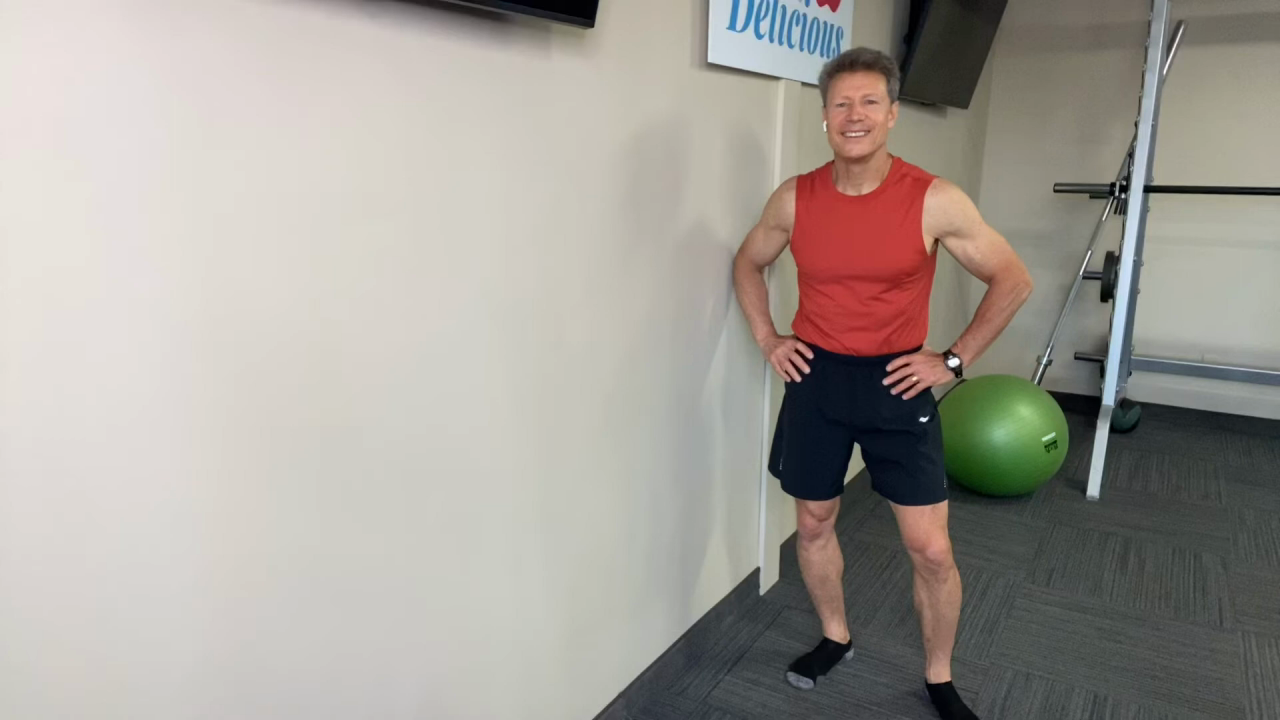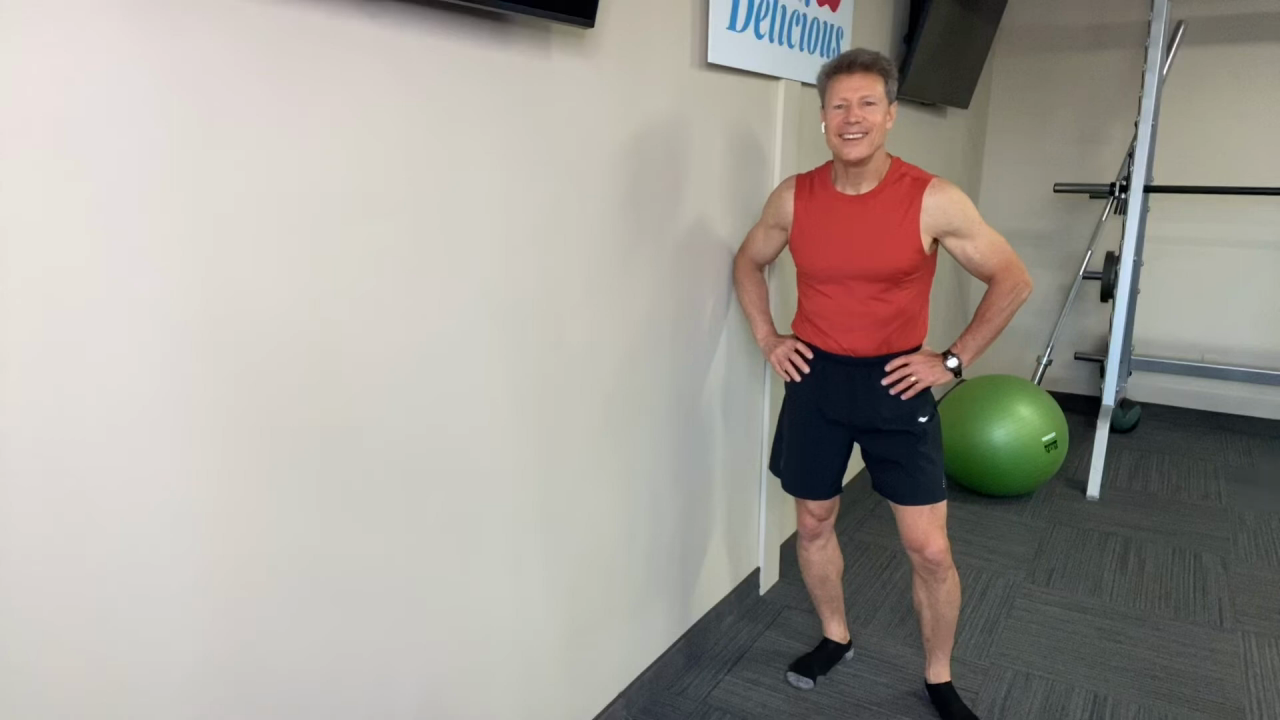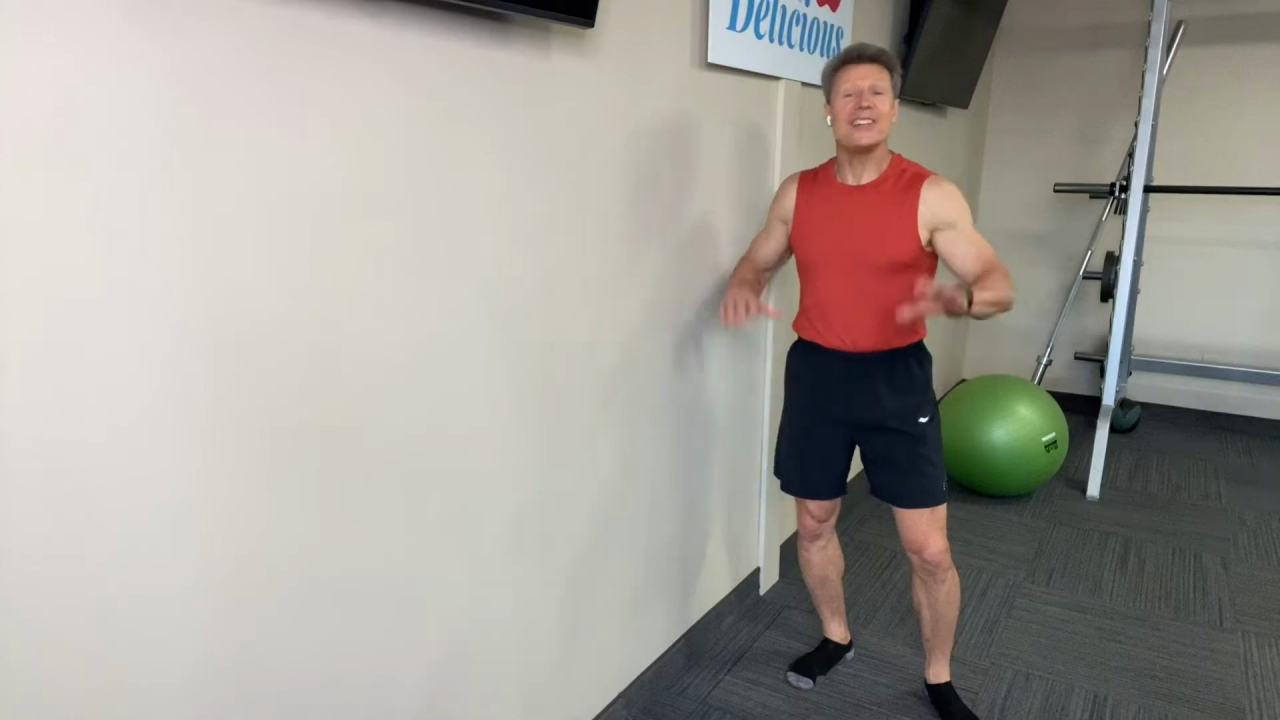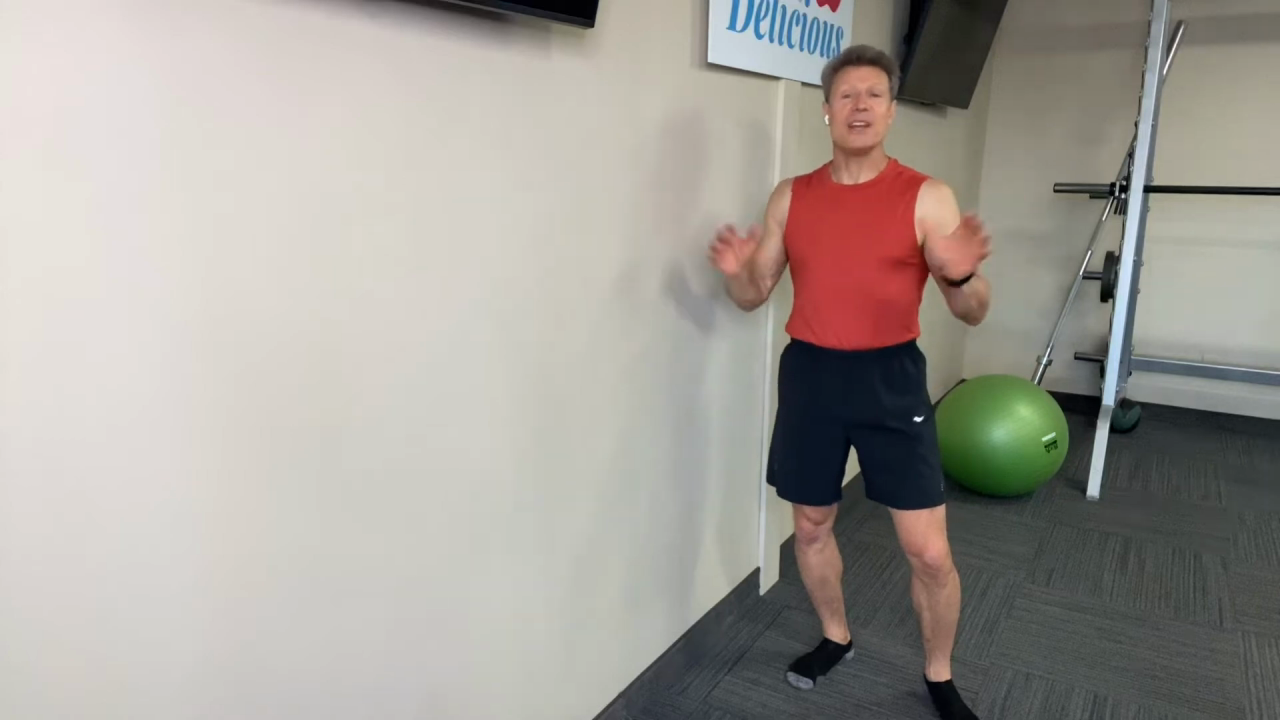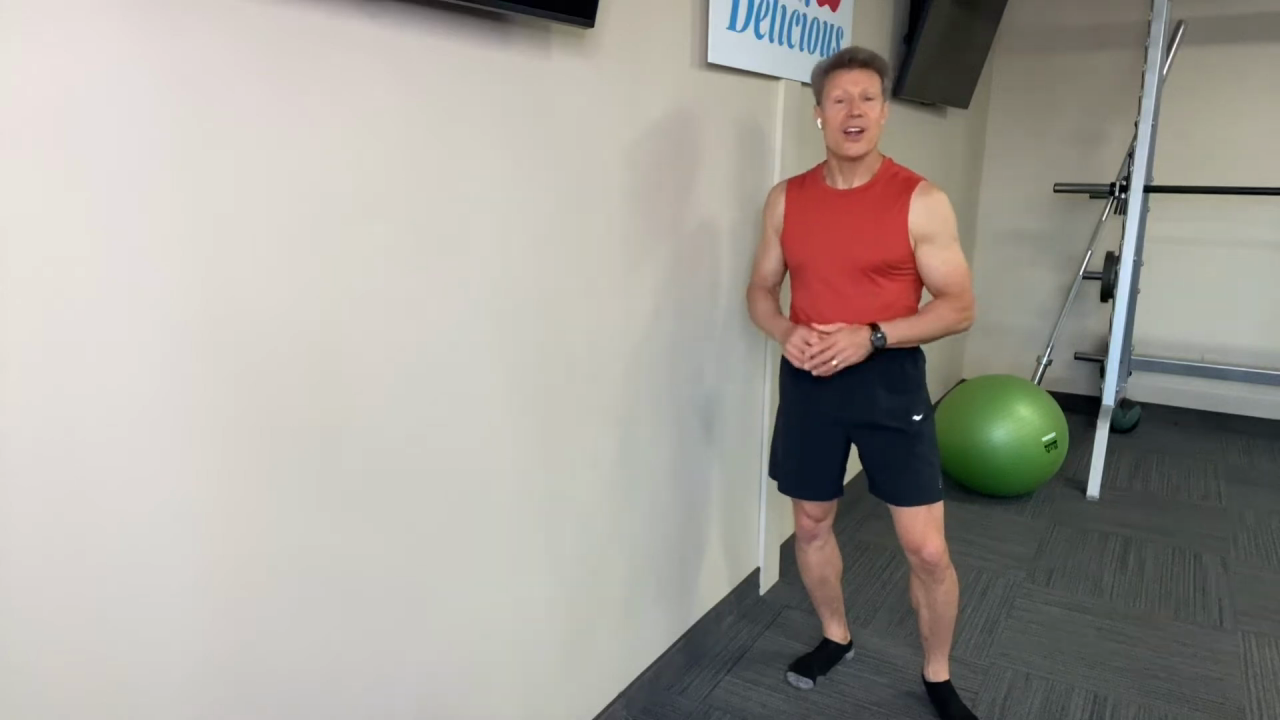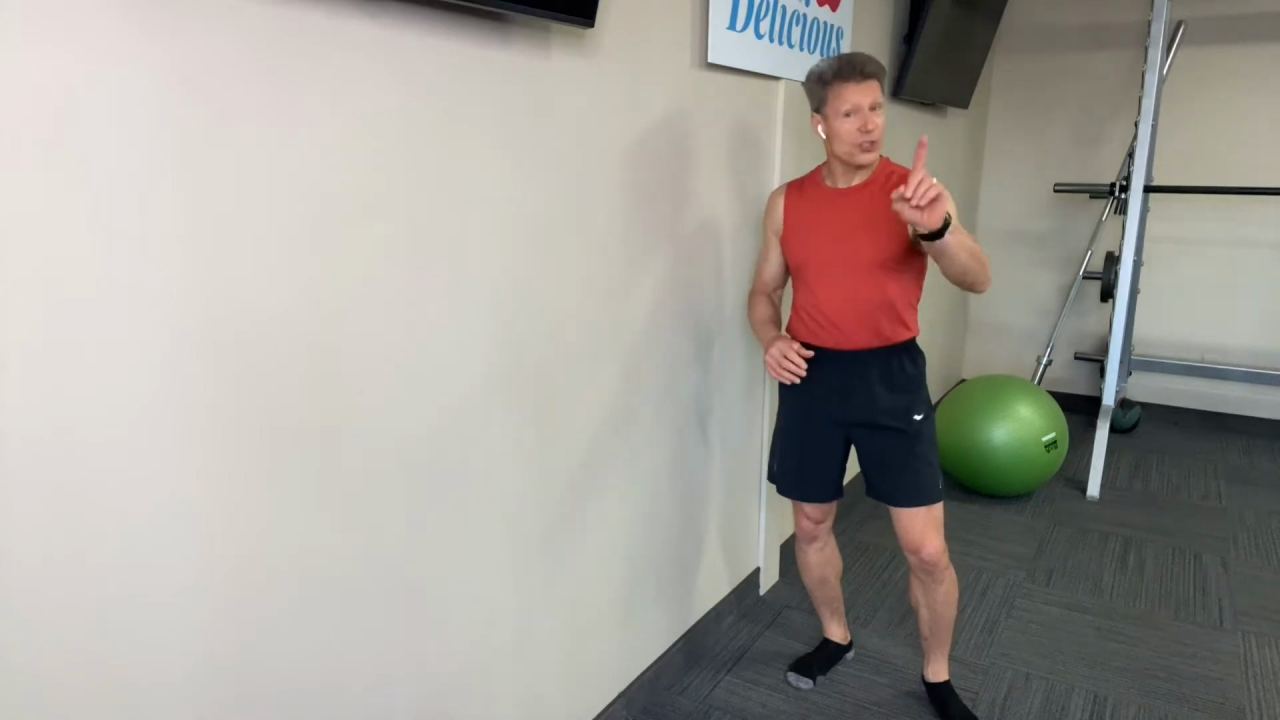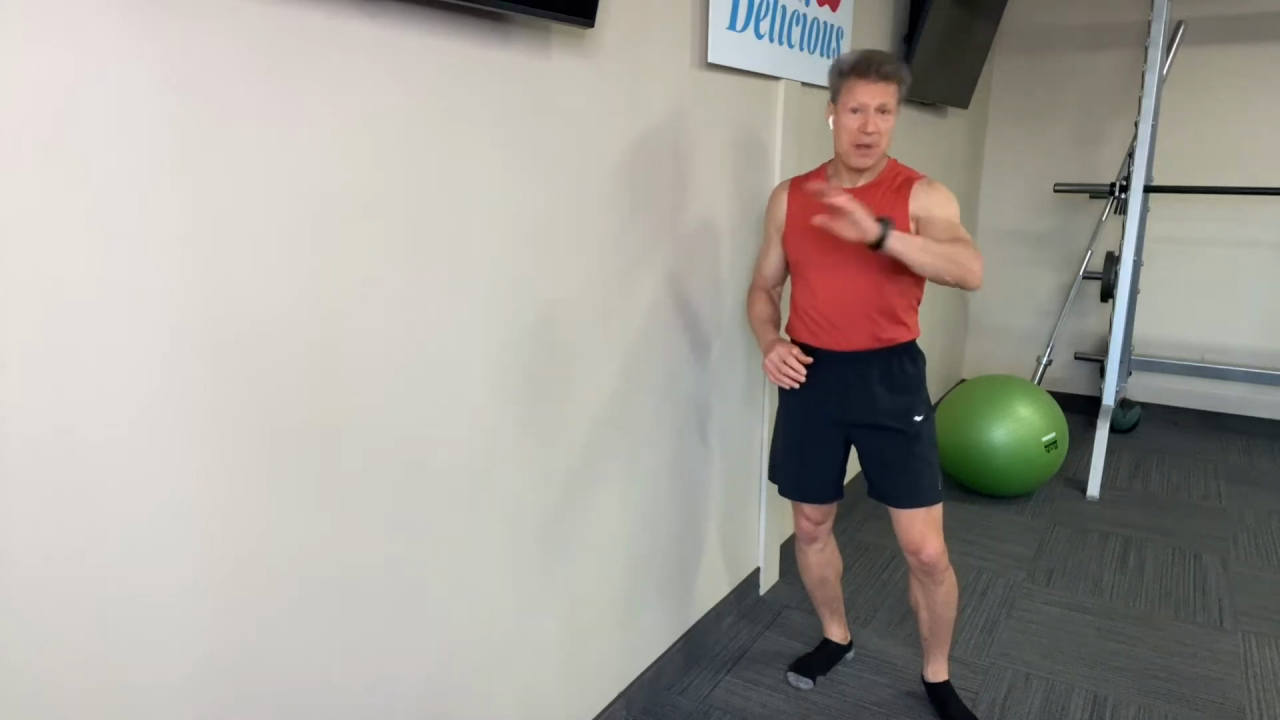
dt=0.4s
person 1, frame 1
left shoulder: (935, 200)
right shoulder: (794, 198)
left elbow: (1013, 281)
right elbow: (747, 264)
left wrist: (954, 359)
right wrist: (767, 338)
left hip: (896, 383)
right hip: (816, 379)
left knee: (931, 549)
right knee: (813, 522)
right ankle: (835, 637)
person 1, frame 2
left shoulder: (934, 201)
right shoulder: (793, 197)
left elbow: (1013, 281)
right elbow: (748, 263)
left wrist: (953, 360)
right wrist: (767, 338)
left hip: (896, 383)
right hip: (815, 379)
left knee: (929, 548)
right knee: (813, 522)
right ankle: (835, 637)
person 1, frame 3
left shoulder: (930, 193)
right shoulder: (797, 190)
left elbow: (1002, 290)
right elbow: (758, 263)
left wrist: (960, 297)
right wrist: (741, 291)
left hip: (896, 378)
right hip: (815, 372)
left knee: (928, 548)
right knee: (814, 522)
right ankle: (836, 636)
person 1, frame 4
left shoulder: (927, 197)
right shoulder: (791, 196)
left elbow: (972, 312)
right elbow: (754, 296)
left wrist: (961, 276)
right wrist: (737, 274)
left hip: (891, 378)
right hip: (809, 375)
left knee: (930, 552)
right knee: (810, 526)
right ankle: (835, 637)
person 1, frame 5
left shoulder: (921, 200)
right shoulder: (786, 199)
left elbow: (958, 308)
right elbow: (761, 288)
left wrist: (867, 338)
right wrist: (787, 333)
left hip: (889, 379)
right hip: (810, 378)
left knee: (927, 548)
right knee: (810, 523)
right ankle: (836, 636)
person 1, frame 6
left shoulder: (914, 189)
right shoulder: (786, 201)
left elbow: (977, 279)
right elbow: (764, 290)
left wrist: (936, 226)
right wrist: (770, 340)
left hip: (889, 376)
right hip: (811, 376)
left knee: (926, 549)
right knee: (810, 524)
right ankle: (835, 636)
person 1, frame 7
left shoulder: (923, 195)
right shoulder: (790, 197)
left elbow: (968, 270)
right elbow: (763, 287)
left wrist: (875, 232)
right wrist: (770, 341)
left hip: (889, 378)
right hip: (811, 376)
left knee: (925, 549)
right knee: (810, 524)
right ankle: (836, 636)
